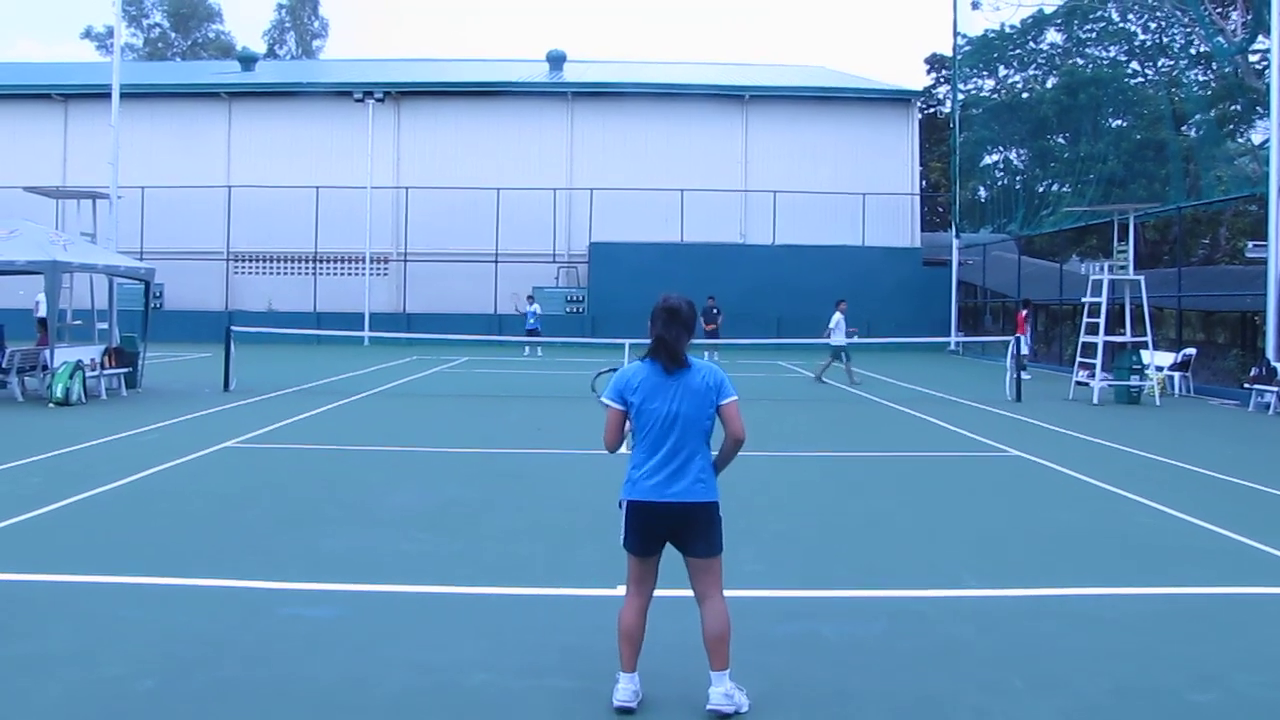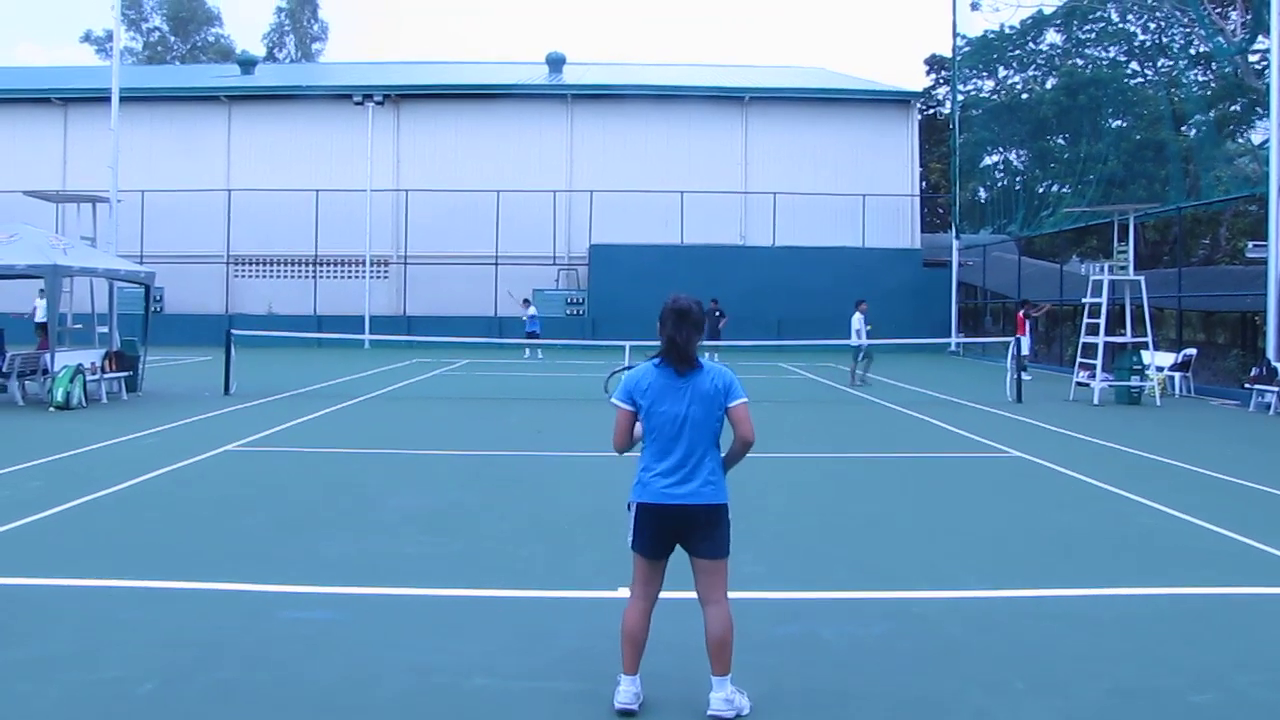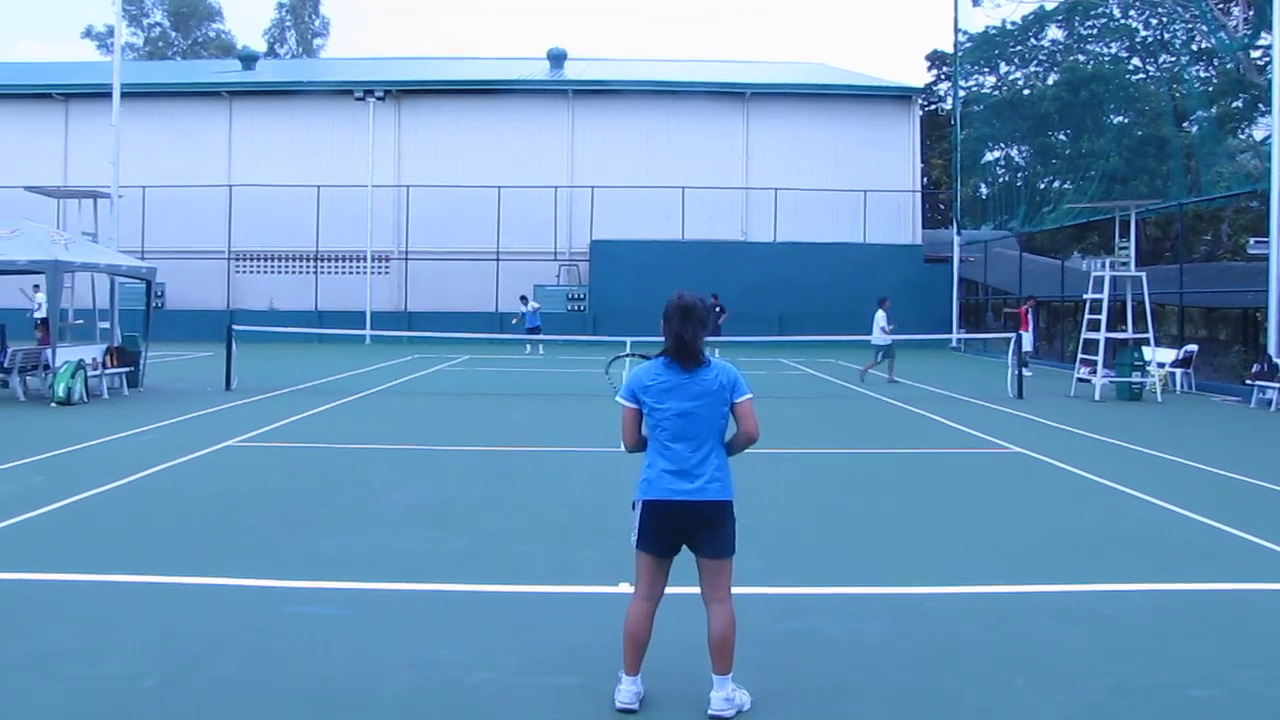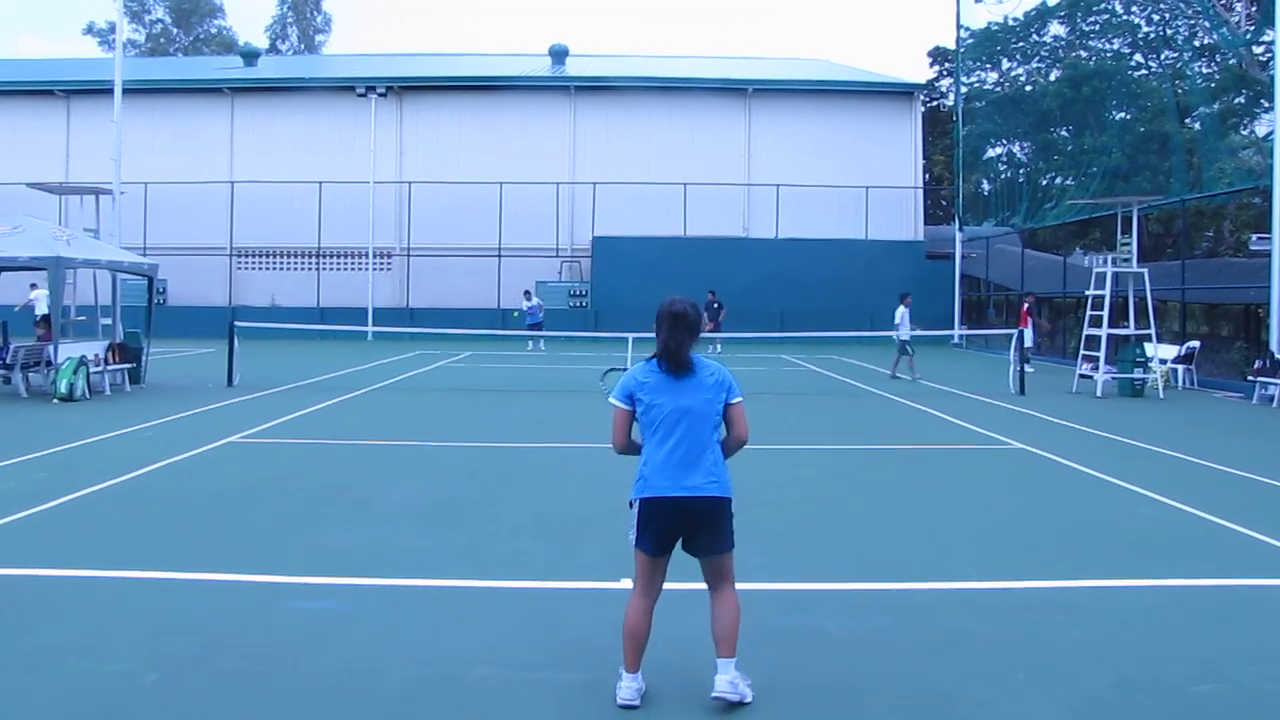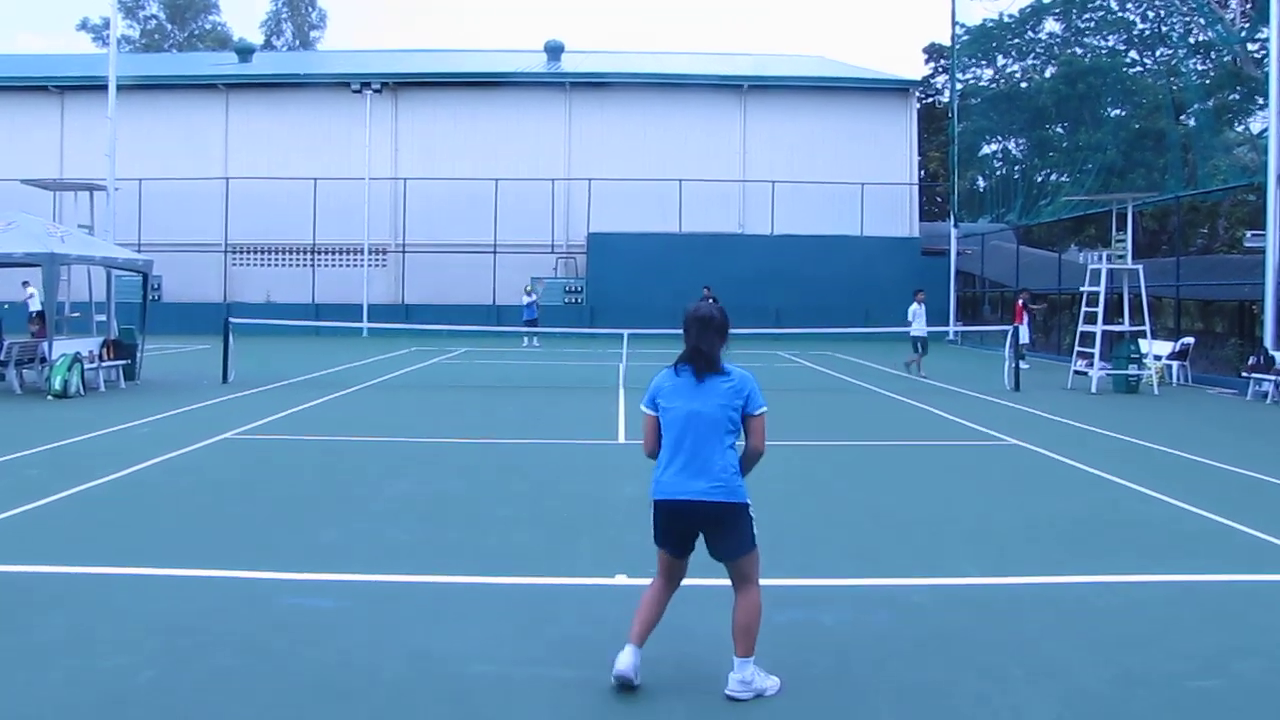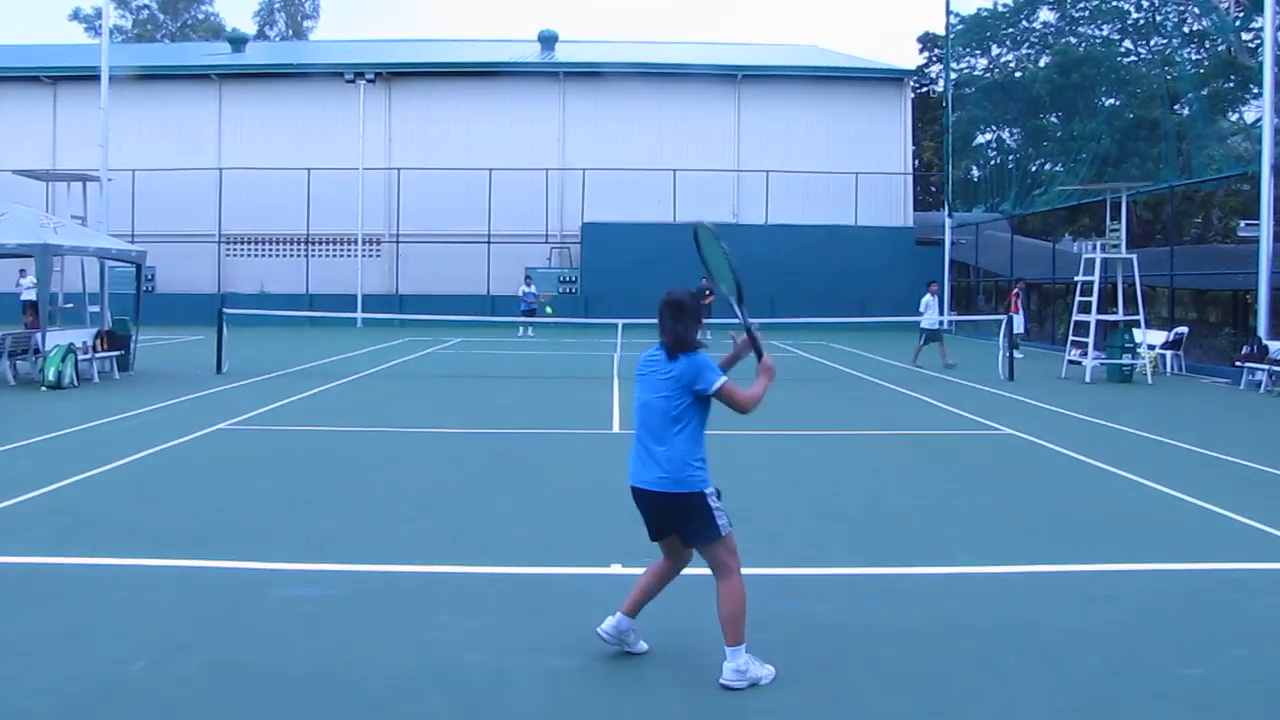
dt=0.3s
person 1, frame 1
left shoulder: (628, 377)
right shoulder: (712, 376)
left elbow: (611, 443)
right elbow: (737, 435)
left hip: (643, 501)
right hip: (698, 502)
left knee: (637, 594)
right knee: (710, 596)
left ankle: (627, 685)
person 1, frame 2
left shoulder: (638, 378)
right shoulder: (722, 378)
left elbow: (621, 443)
right elbow: (746, 437)
left hip: (652, 503)
right hip: (708, 504)
left knee: (642, 597)
right knee: (715, 600)
person 1, frame 3
left shoulder: (641, 376)
right shoulder: (726, 375)
left elbow: (631, 442)
right elbow: (750, 432)
left hip: (657, 499)
right hip: (713, 500)
left knee: (645, 596)
right knee: (718, 599)
person 1, frame 4
left shoulder: (635, 378)
right shoulder: (719, 376)
left elbow: (620, 443)
right elbow: (739, 436)
left hip: (654, 496)
right hip: (711, 496)
left knee: (644, 592)
right knee: (723, 587)
left ankle: (630, 682)
right ankle: (727, 677)
person 1, frame 5
left shoulder: (662, 382)
right shoulder: (742, 383)
left elbow: (650, 449)
right elbow: (756, 449)
left hip: (668, 498)
right hip: (724, 499)
left knee: (666, 581)
right knee: (746, 583)
left ankle: (629, 655)
right ankle: (744, 674)
person 1, frame 6
left shoulder: (648, 360)
right shoulder: (695, 362)
right elbow: (743, 403)
left wrist: (734, 355)
right wrist: (765, 374)
left hip: (644, 483)
right hip: (684, 486)
left knee: (674, 557)
right knee: (727, 570)
left ankle: (619, 622)
right ankle: (737, 663)
